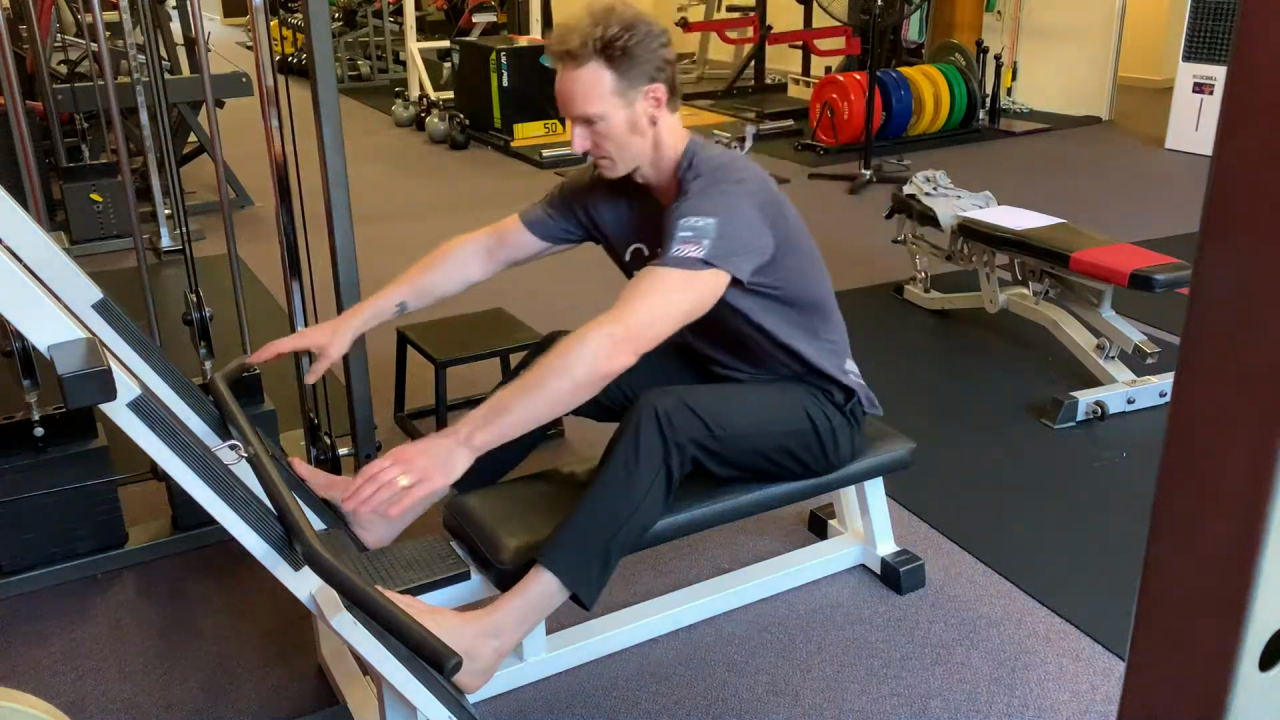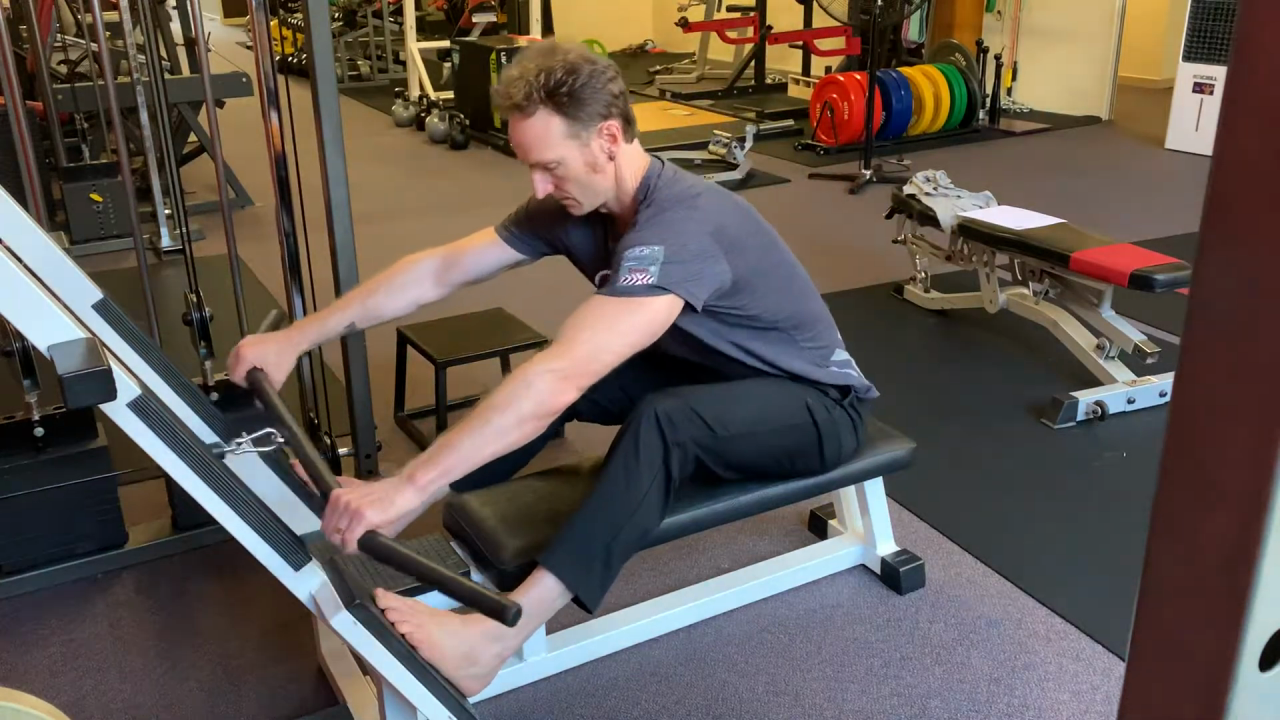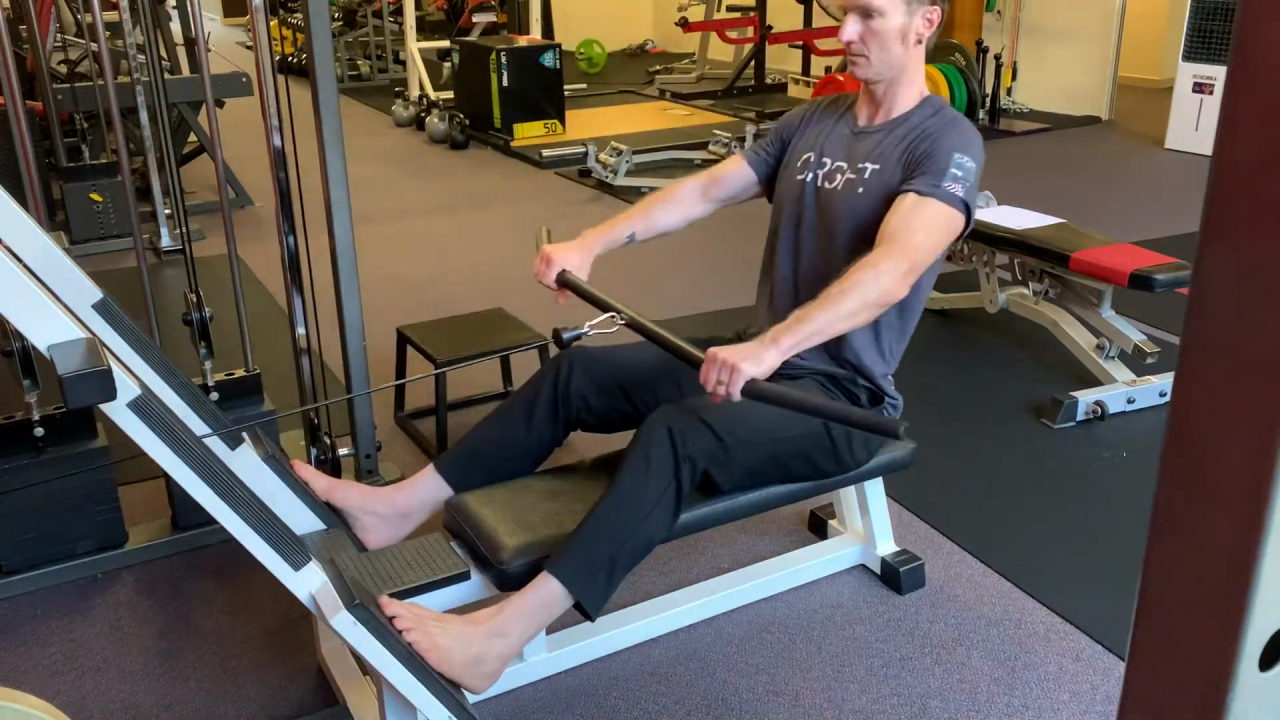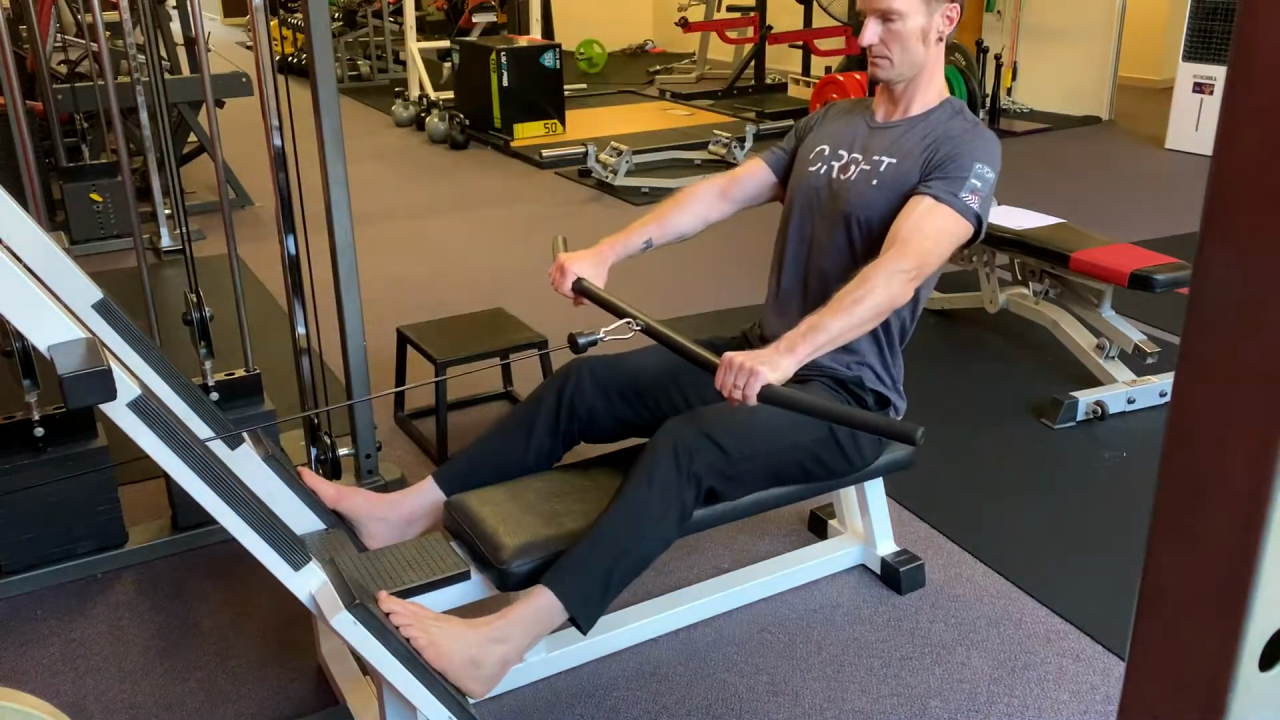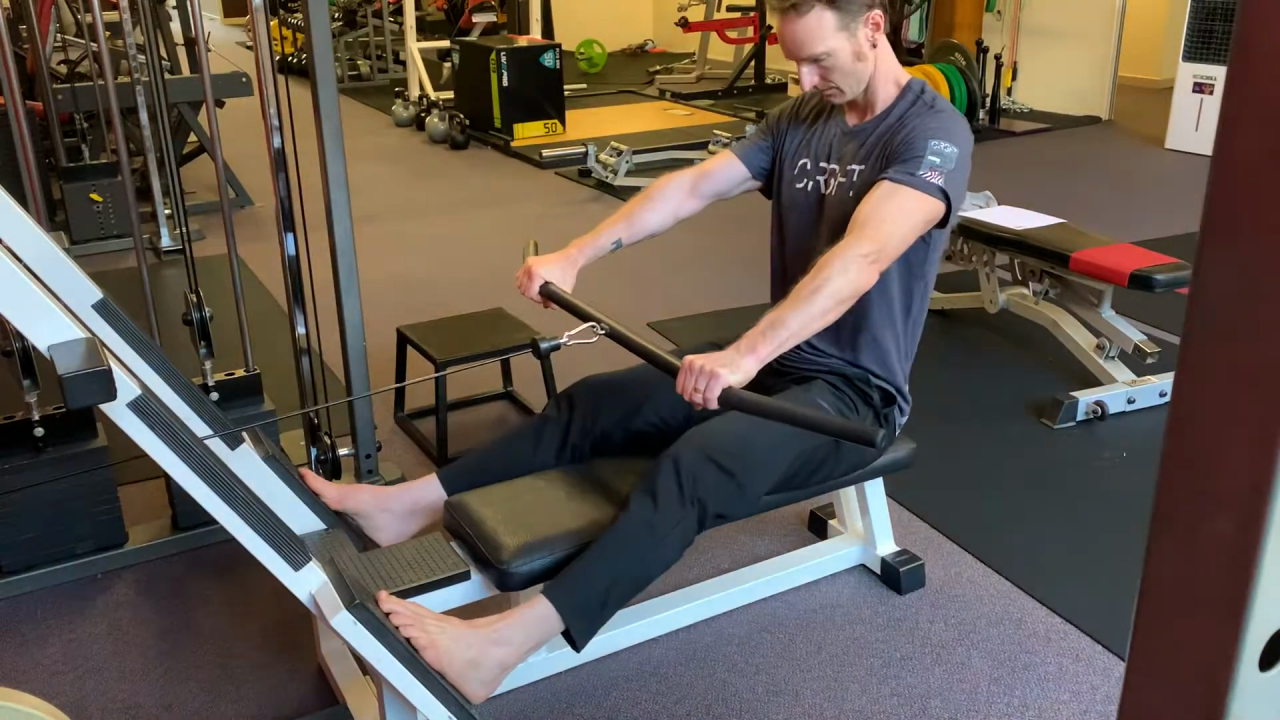
dt=1s
person 1, frame 1
left shoulder: (722, 196)
right shoulder: (608, 185)
left elbow: (618, 343)
right elbow: (486, 248)
left wrist: (459, 445)
right wrist: (352, 322)
left hip: (812, 406)
right hip: (719, 370)
left knee: (664, 417)
right knee: (557, 361)
left ankle: (493, 632)
right ankle: (384, 509)
person 1, frame 2
left shoulder: (679, 224)
right shoulder: (576, 201)
left elbow: (560, 379)
right elbow: (440, 270)
left wrist: (407, 486)
right wrist: (296, 339)
left hip: (814, 404)
right hip: (719, 370)
left knee: (665, 419)
right knee: (553, 379)
left ankle: (492, 635)
right ankle: (383, 518)
person 1, frame 3
left shoulder: (944, 143)
right shoulder: (814, 121)
left elbow: (889, 272)
right elbow: (704, 191)
left wrist: (766, 348)
right wrist: (589, 245)
left hip: (844, 396)
right hip: (771, 357)
left knee: (678, 432)
right knee: (578, 373)
left ankle: (500, 636)
right ankle: (402, 506)
person 1, frame 4
left shoulder: (962, 147)
right shoulder: (831, 122)
left elbow: (897, 272)
right elbow: (723, 193)
left wrist: (785, 357)
right wrist: (606, 254)
left hip: (847, 394)
right hip: (764, 354)
left knee: (686, 447)
right knee: (582, 386)
left ankle: (503, 641)
right ankle: (408, 510)
person 1, frame 5
left shoulder: (933, 133)
right shoulder: (801, 117)
left elbow: (858, 261)
right elbow: (693, 187)
left wrist: (743, 356)
right wrist: (574, 257)
left hip: (854, 393)
right hip: (778, 359)
left knee: (691, 467)
right knee: (591, 405)
left ankle: (502, 645)
right ankle: (409, 507)
